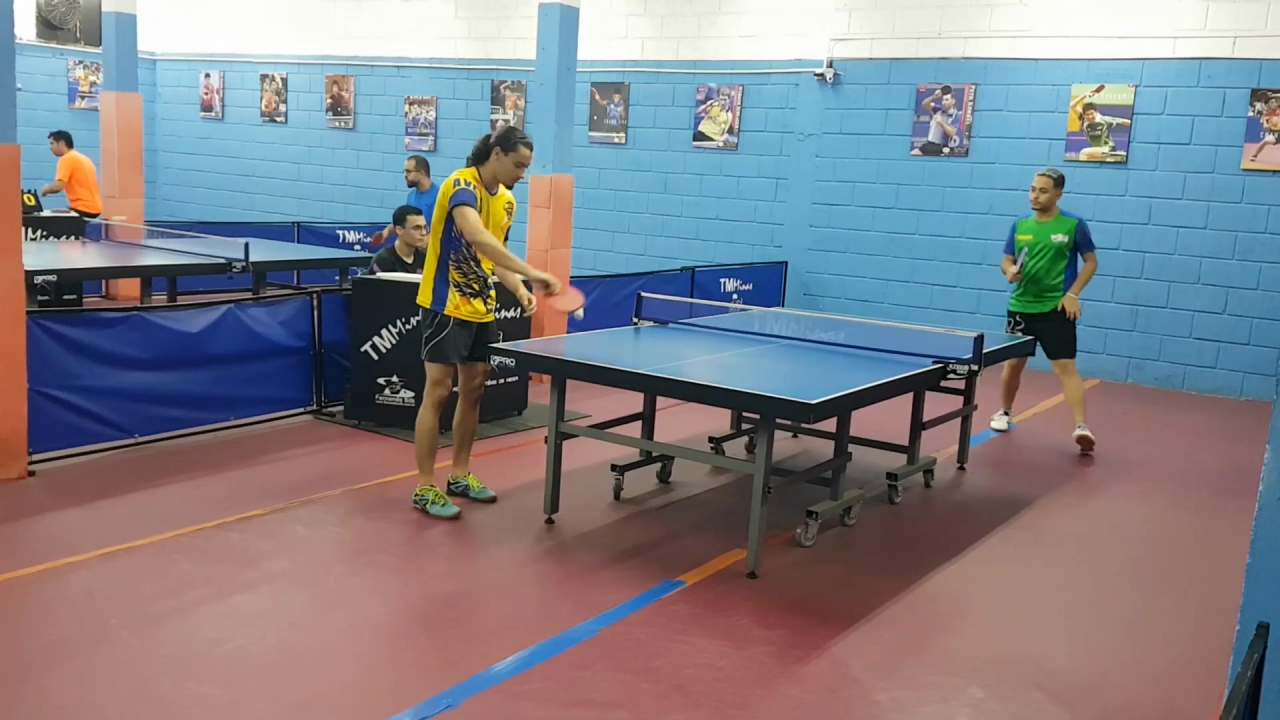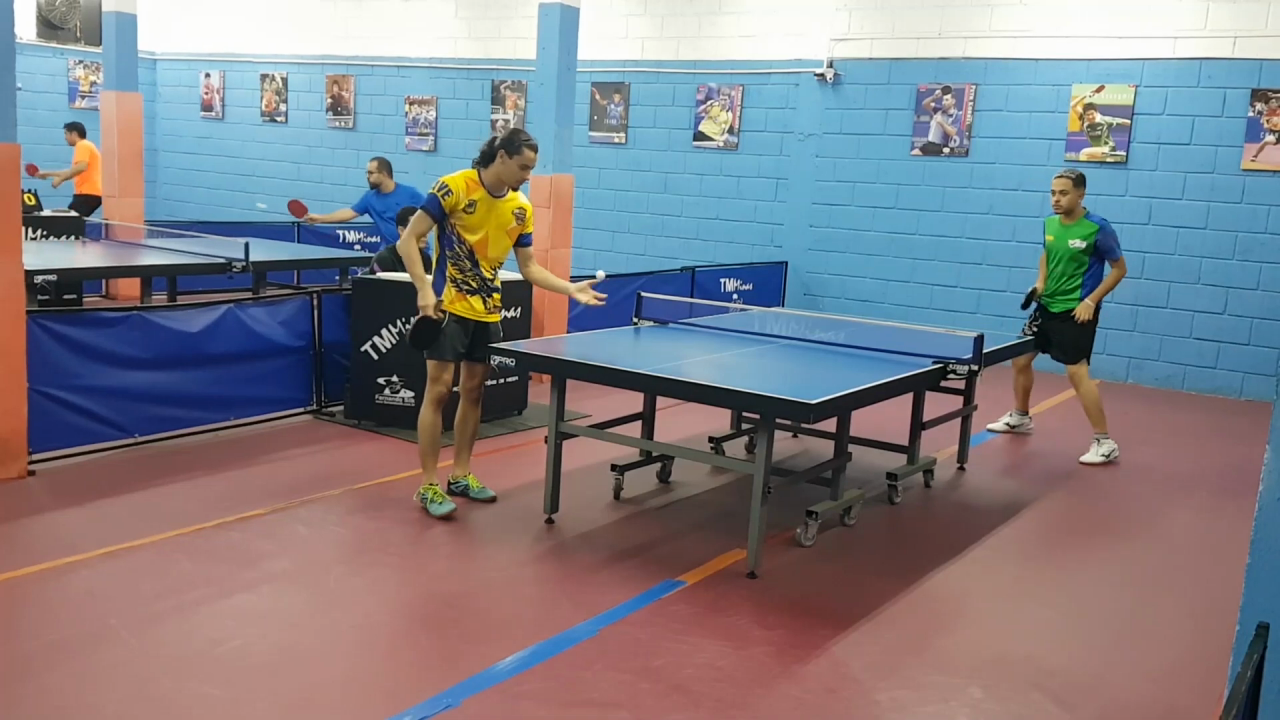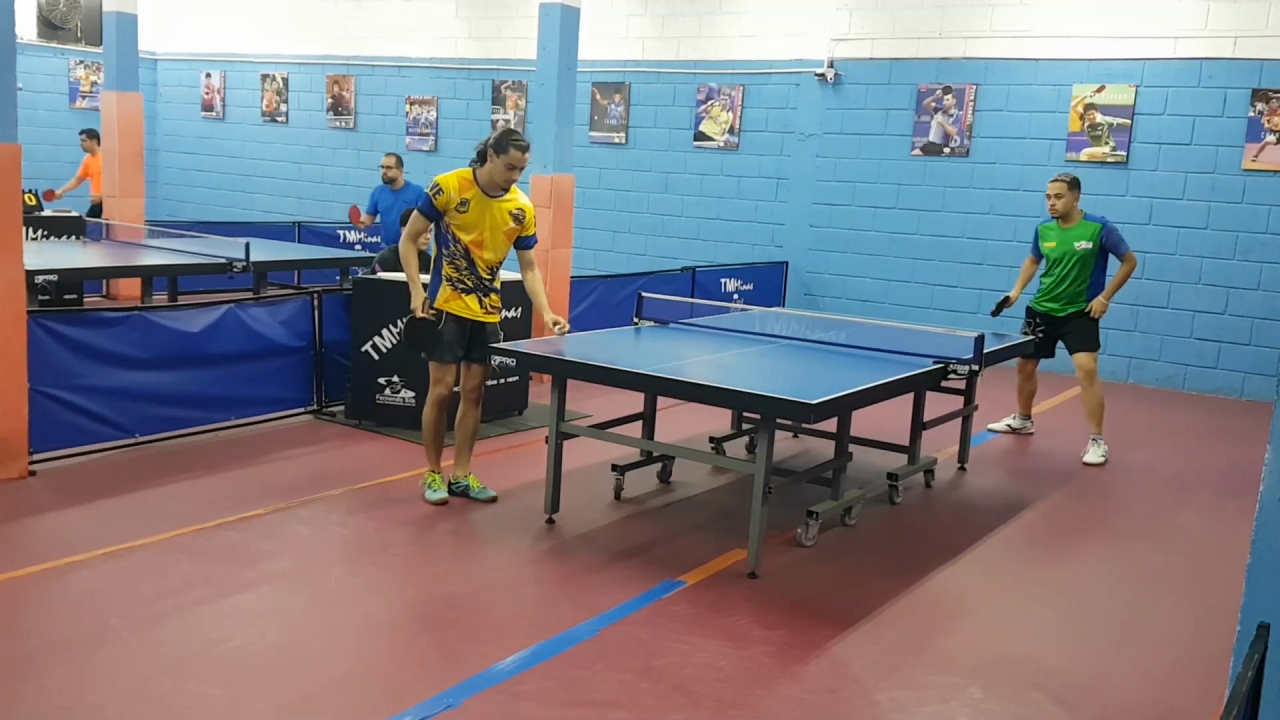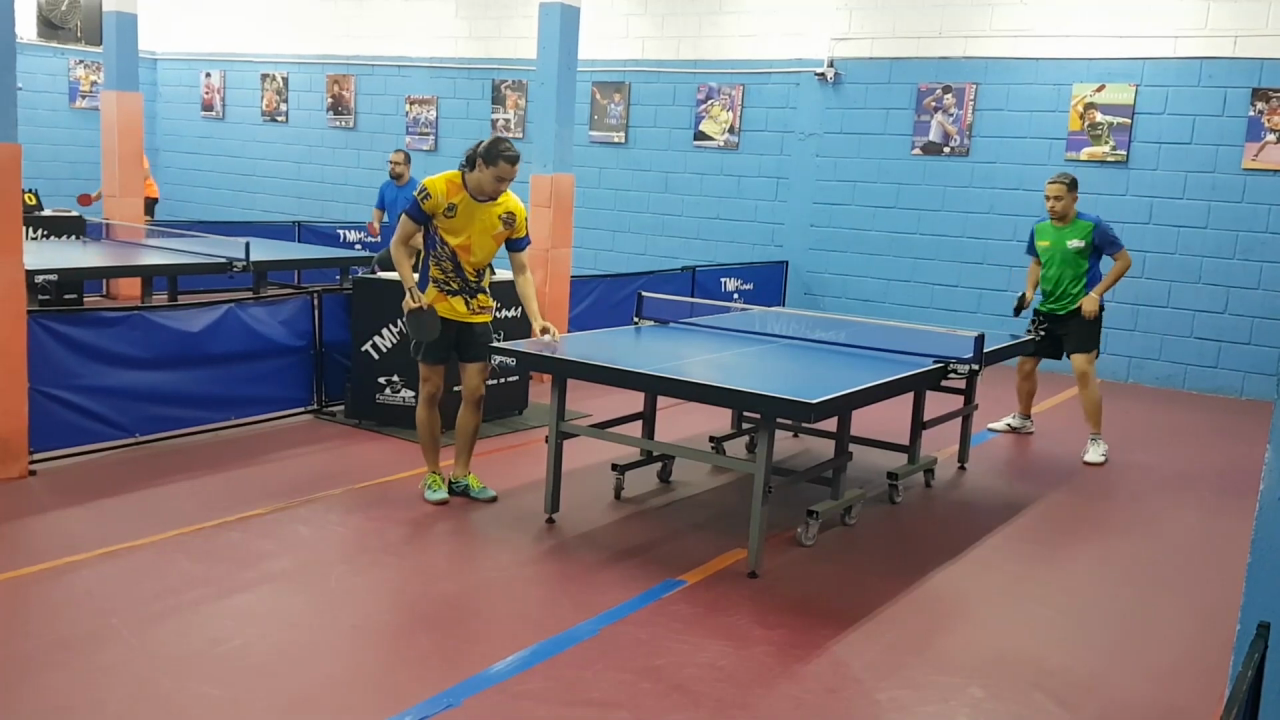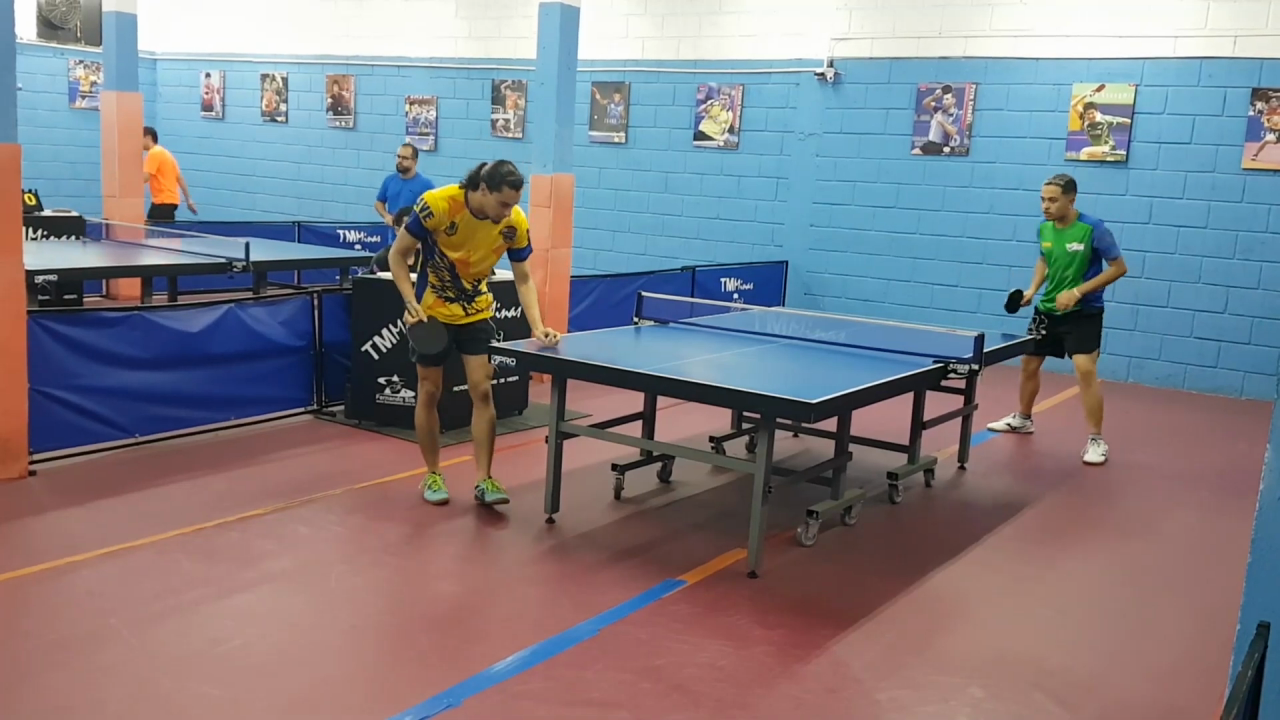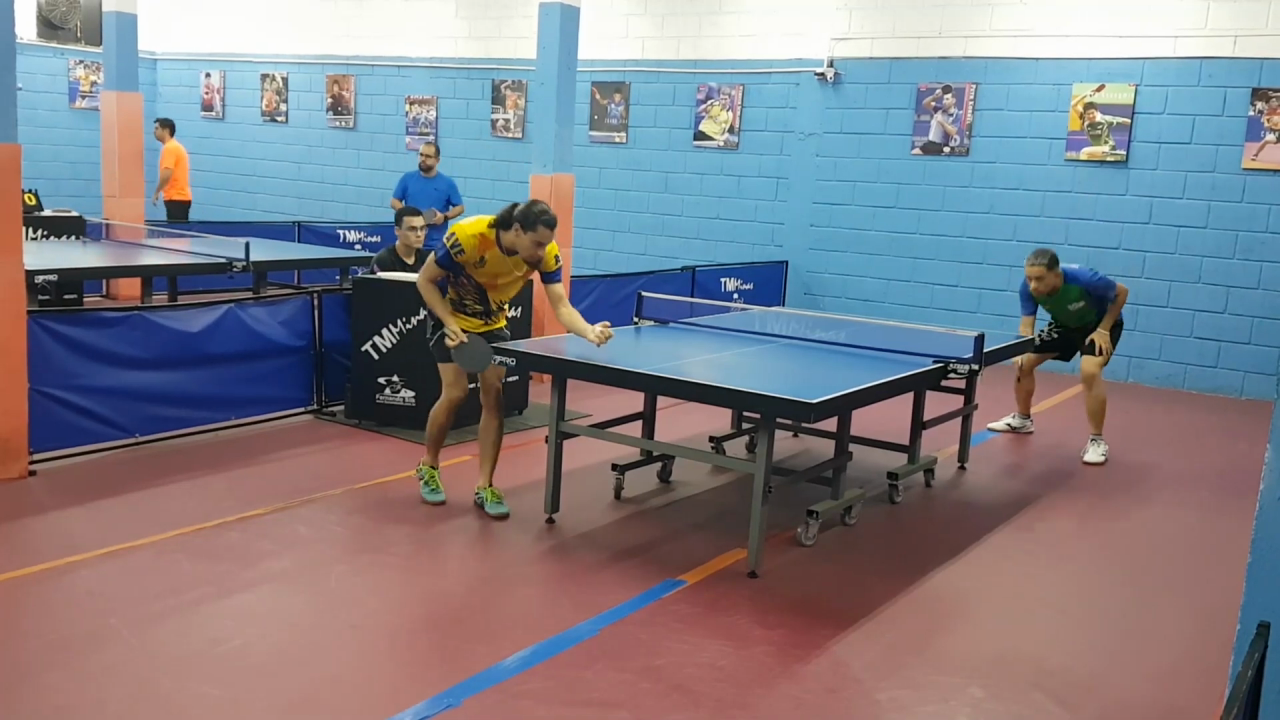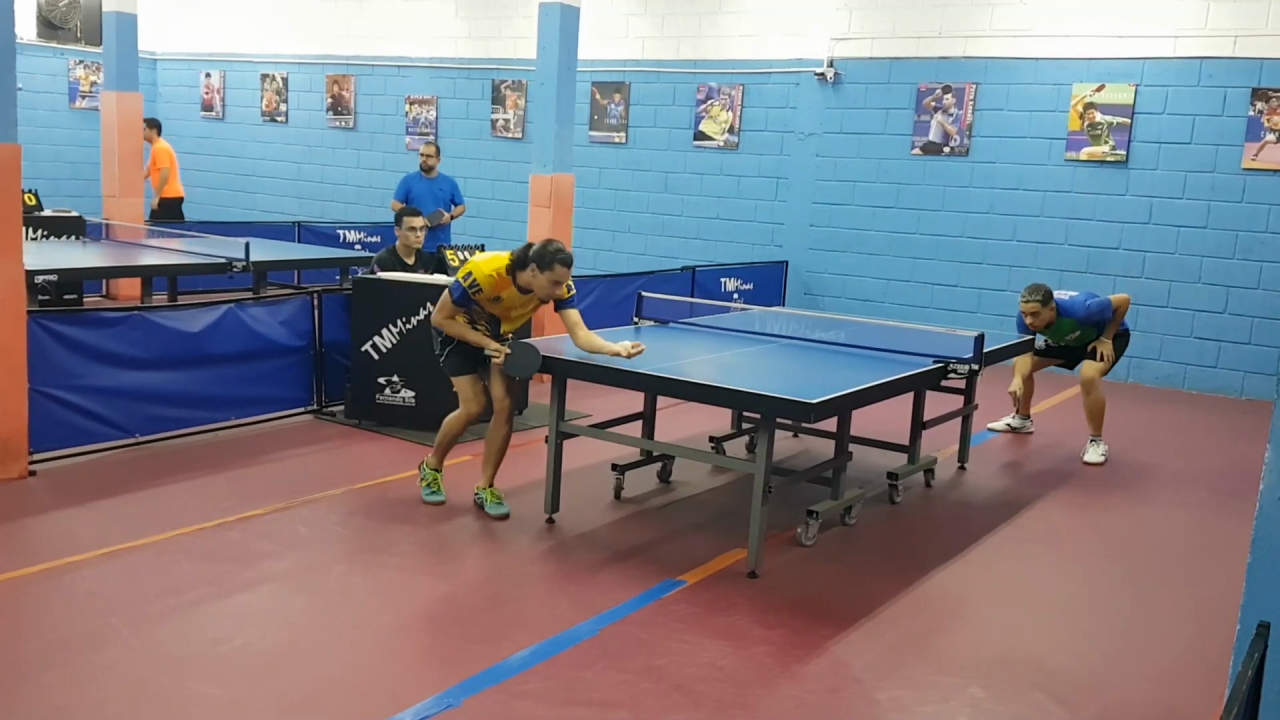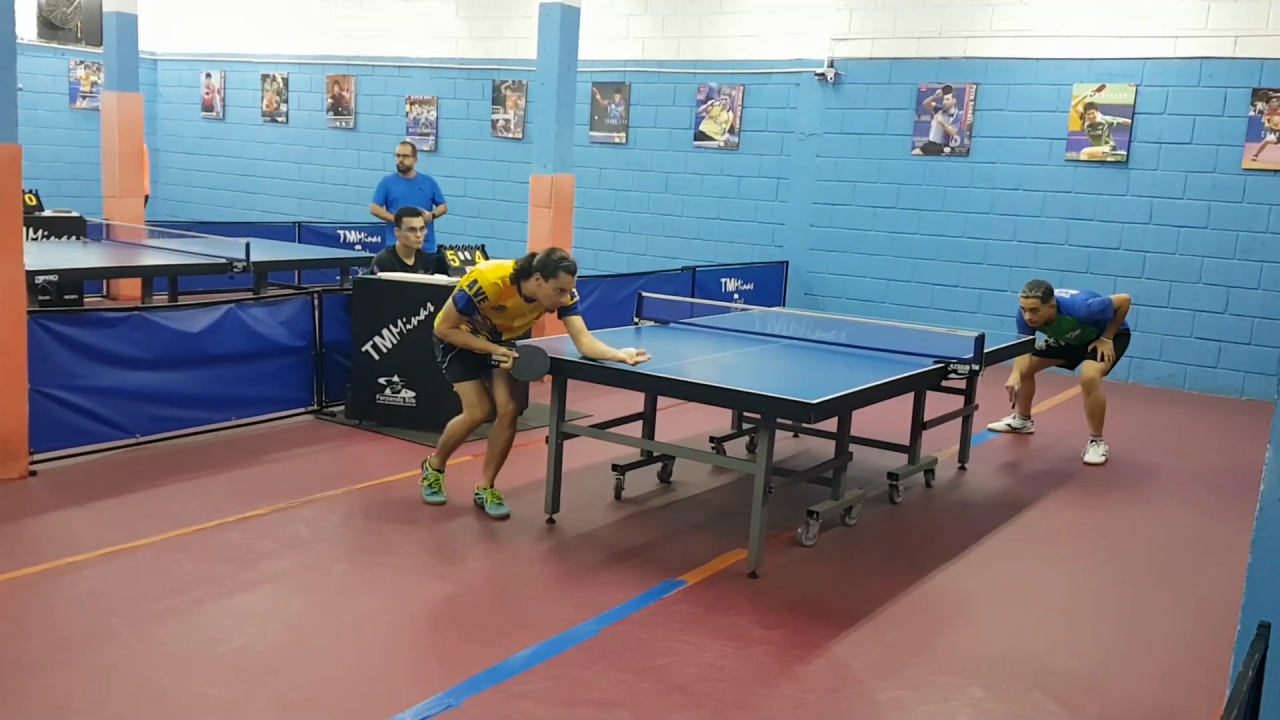
dt=0.4s
person 1, frame 1
left shoulder: (507, 200)
right shoulder: (461, 185)
right elbow: (476, 237)
left wrist: (518, 289)
right wrist: (531, 273)
left hip: (482, 309)
right hip: (446, 306)
left knee: (473, 392)
right knee: (437, 392)
left ankle: (460, 475)
right ankle: (425, 487)
person 1, frame 2
left shoulder: (520, 207)
right shoulder: (453, 187)
left elbow: (529, 266)
right elbow: (408, 239)
left wrist: (570, 288)
right wrist: (424, 289)
left hip: (488, 311)
right hip: (447, 306)
left knee: (473, 391)
right knee: (438, 390)
left ankle: (460, 475)
right ankle: (429, 485)
person 1, frame 3
left shoulder: (522, 208)
right shoulder: (447, 187)
left elbow: (529, 268)
right elbow: (408, 239)
left wrist: (547, 313)
right wrist: (416, 289)
left hip: (487, 312)
right hip: (445, 306)
left knee: (474, 393)
right knee: (441, 390)
left ankle: (461, 475)
right ankle: (433, 473)
person 1, frame 4
left shoulder: (513, 210)
right shoulder: (436, 189)
left elbow: (521, 270)
right elbow: (399, 243)
left wrist: (535, 318)
right wrist: (411, 288)
left hip: (477, 313)
right hip: (434, 309)
left knee: (475, 394)
right knee: (431, 391)
left ankle: (461, 475)
right ankle: (433, 474)
person 1, frame 5
left shoulder: (515, 223)
right shoulder: (436, 204)
left elbow: (523, 279)
right elbow: (397, 254)
left wrist: (537, 326)
right wrist: (410, 302)
left hip: (477, 314)
right hip: (432, 313)
left knee: (482, 391)
right knee: (429, 392)
left ankle: (484, 480)
right ankle: (432, 475)
person 1, frame 6
left shoulder: (546, 253)
right shoulder: (467, 235)
left elbow: (561, 305)
right elbow: (425, 280)
left wrist: (589, 331)
right wrist: (451, 324)
left hip: (492, 323)
right hip: (452, 319)
left knee: (493, 396)
right knee: (454, 393)
left ankle: (485, 486)
right ankle: (428, 467)
person 1, frame 7
left shoulder: (558, 283)
right shoulder: (483, 272)
left elbow: (579, 333)
right elbow: (440, 317)
left wrist: (614, 348)
right wrist: (486, 344)
left hip: (497, 336)
right hip: (458, 333)
left knee: (504, 406)
right knee: (473, 406)
left ankle: (485, 488)
right ankle: (431, 467)
person 1, frame 8
left shoulder: (562, 291)
right shoulder: (486, 281)
left elbow: (583, 340)
right elbow: (443, 328)
left wrist: (619, 355)
right wrist: (492, 349)
left hip: (499, 343)
right hip: (458, 340)
left knee: (508, 410)
right knee: (477, 412)
left ankle: (485, 488)
right ankle: (433, 467)
person 2, frame 1
left shoulder: (1074, 225)
right shoulder: (1019, 225)
left elbow: (1091, 261)
right elbow: (1007, 261)
left wrist: (1073, 294)
right wrist: (1011, 272)
left hip: (1056, 309)
right hip: (1021, 308)
left knee: (1065, 367)
right knee: (1013, 363)
left ankle: (1081, 429)
right ankle: (1005, 412)
person 2, frame 2
left shoulder: (1098, 228)
right shoulder: (1049, 223)
left elbow: (1119, 268)
left wrist: (1091, 301)
right wrist: (1040, 283)
left hip: (1075, 312)
right hip: (1046, 307)
left knee: (1076, 372)
right knee: (1020, 360)
left ankle: (1104, 441)
right ankle: (1020, 417)
person 2, frame 3
left shoulder: (1100, 228)
right shoulder: (1043, 229)
left elbow: (1129, 261)
left wrist: (1104, 297)
right wrist: (1017, 290)
left hip: (1081, 312)
right hip: (1041, 310)
left knee: (1086, 369)
right knee: (1025, 366)
left ankle: (1097, 441)
right ankle: (1023, 420)
person 2, frame 4
left shoulder: (1093, 227)
right shoulder: (1039, 229)
left elbow: (1124, 260)
left wrist: (1096, 293)
right wrist: (1029, 290)
left hip: (1081, 312)
right hip: (1047, 311)
left knee: (1083, 371)
right knee: (1025, 365)
left ankle: (1097, 440)
right ankle: (1023, 419)
person 2, frame 5
left shoulder: (1093, 228)
right shoulder: (1044, 228)
left elbow: (1119, 268)
left wrist: (1077, 292)
right wrist: (1033, 288)
left hip: (1084, 312)
right hip: (1048, 310)
left knee: (1085, 370)
right knee: (1029, 366)
left ankle: (1097, 440)
right ankle: (1023, 419)
person 2, frame 6
left shoulder: (1085, 281)
right shoulder: (1029, 287)
left elbow: (1121, 293)
right elbow: (1027, 325)
left wrist: (1103, 329)
left hip: (1098, 326)
right hip: (1065, 326)
left knee: (1089, 371)
right knee: (1024, 364)
left ankle: (1097, 441)
right ankle: (1022, 419)
person 2, frame 7
left shoulder: (1079, 310)
right shoulder: (1026, 318)
left elbow: (1124, 300)
right elbow: (1026, 355)
left wrist: (1106, 339)
right wrist: (1017, 380)
left hip: (1110, 335)
right hip: (1069, 338)
left knee: (1089, 376)
right knee: (1020, 367)
left ankle: (1096, 441)
right ankle: (1022, 420)
person 2, frame 8
left shoulder: (1079, 309)
right shoulder: (1026, 315)
left elbow: (1125, 300)
right elbow: (1024, 352)
left wrist: (1107, 338)
right wrist: (1015, 375)
left hip: (1110, 335)
right hip: (1069, 337)
left knee: (1089, 377)
right knee: (1025, 368)
left ankle: (1097, 442)
right ankle: (1023, 420)
